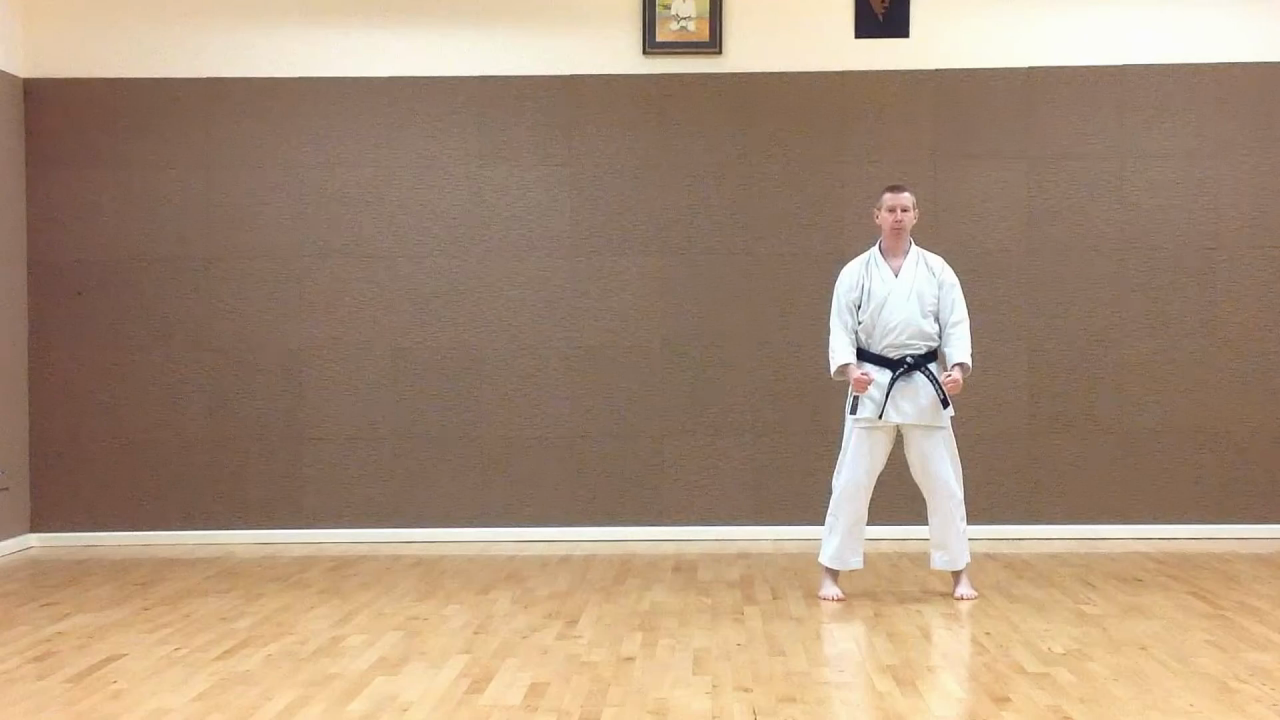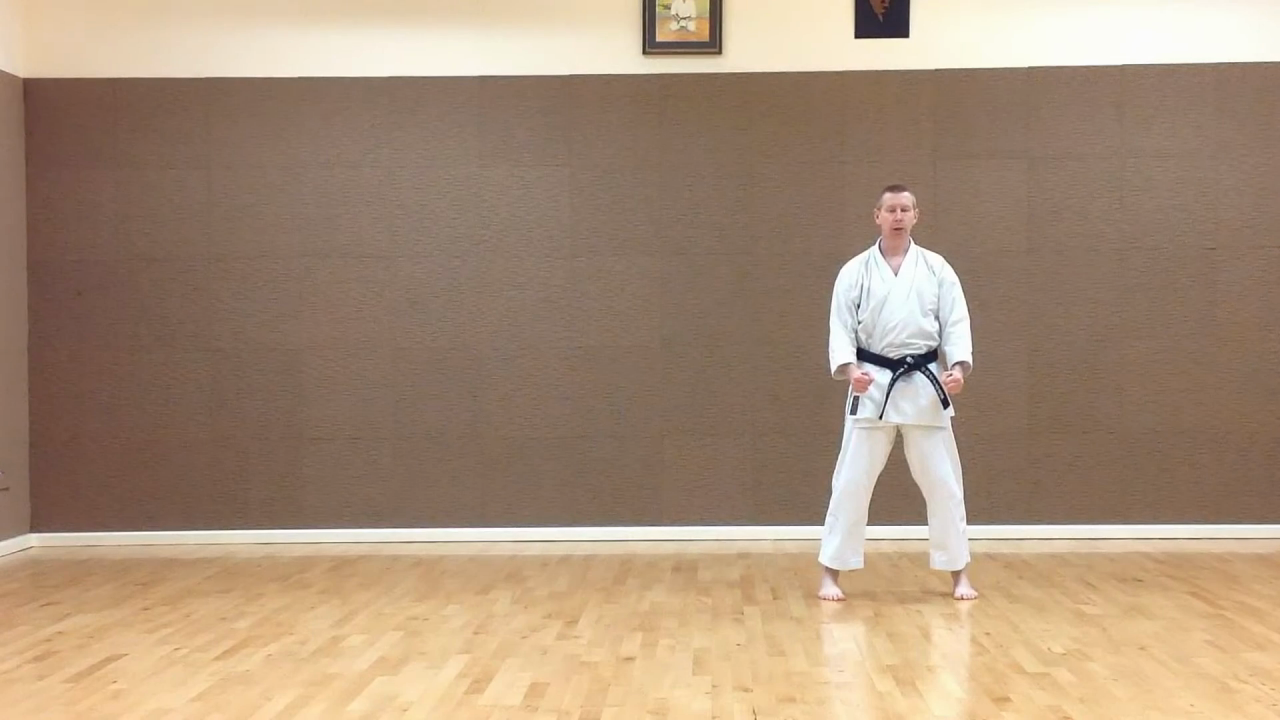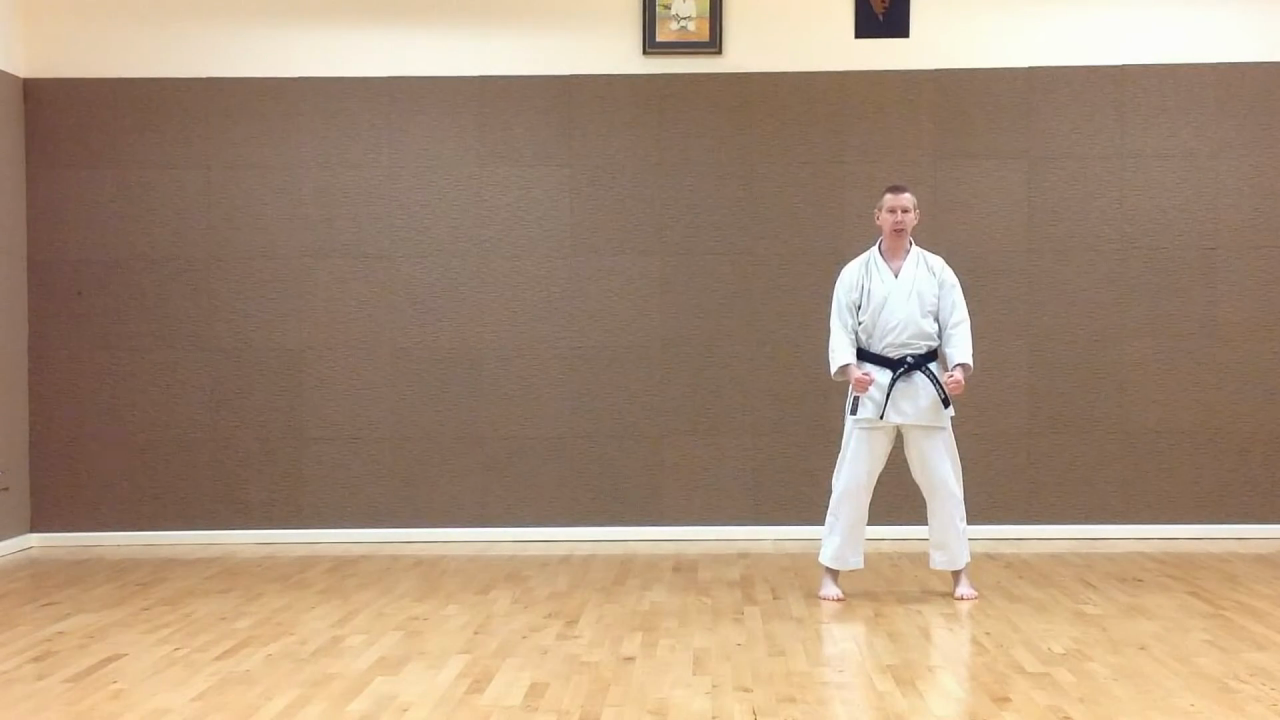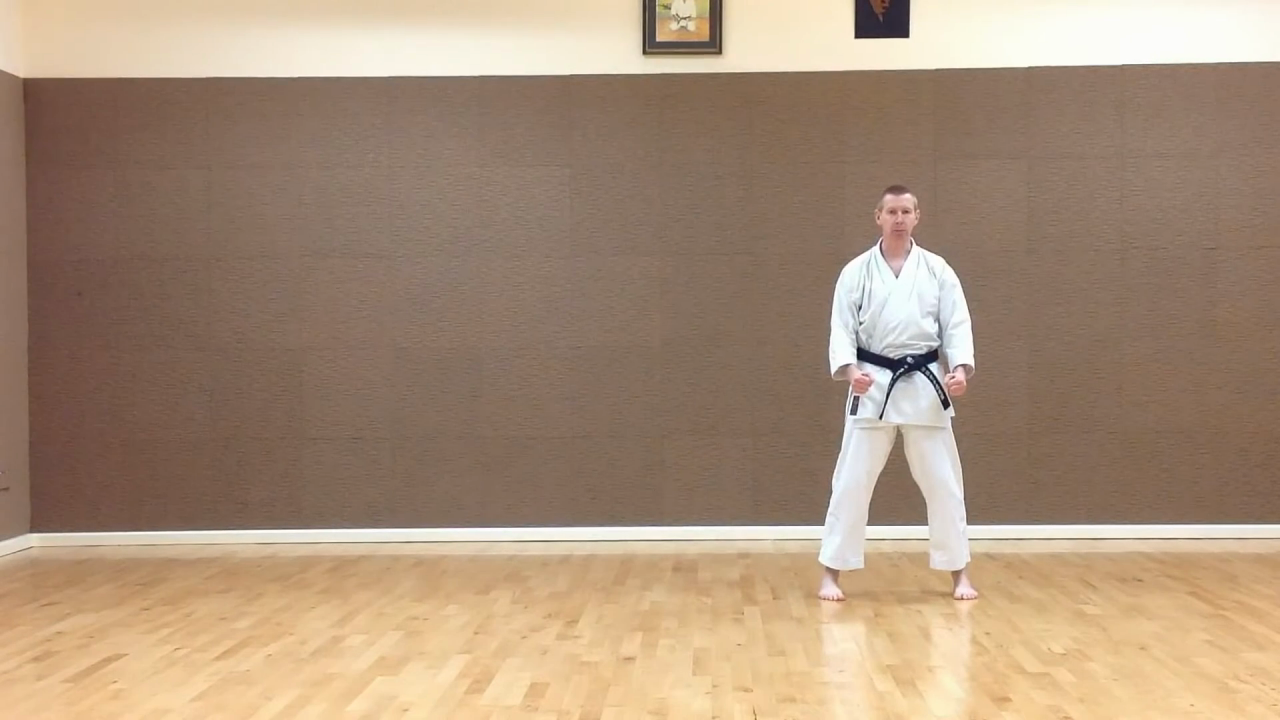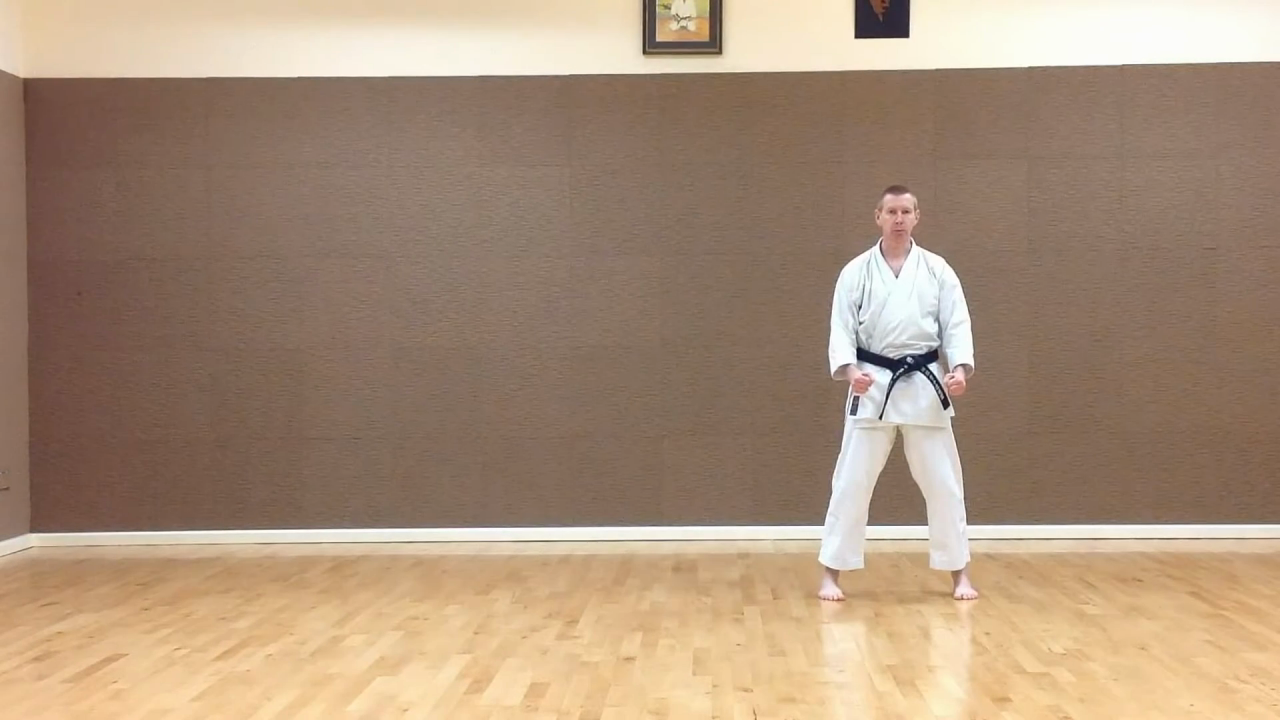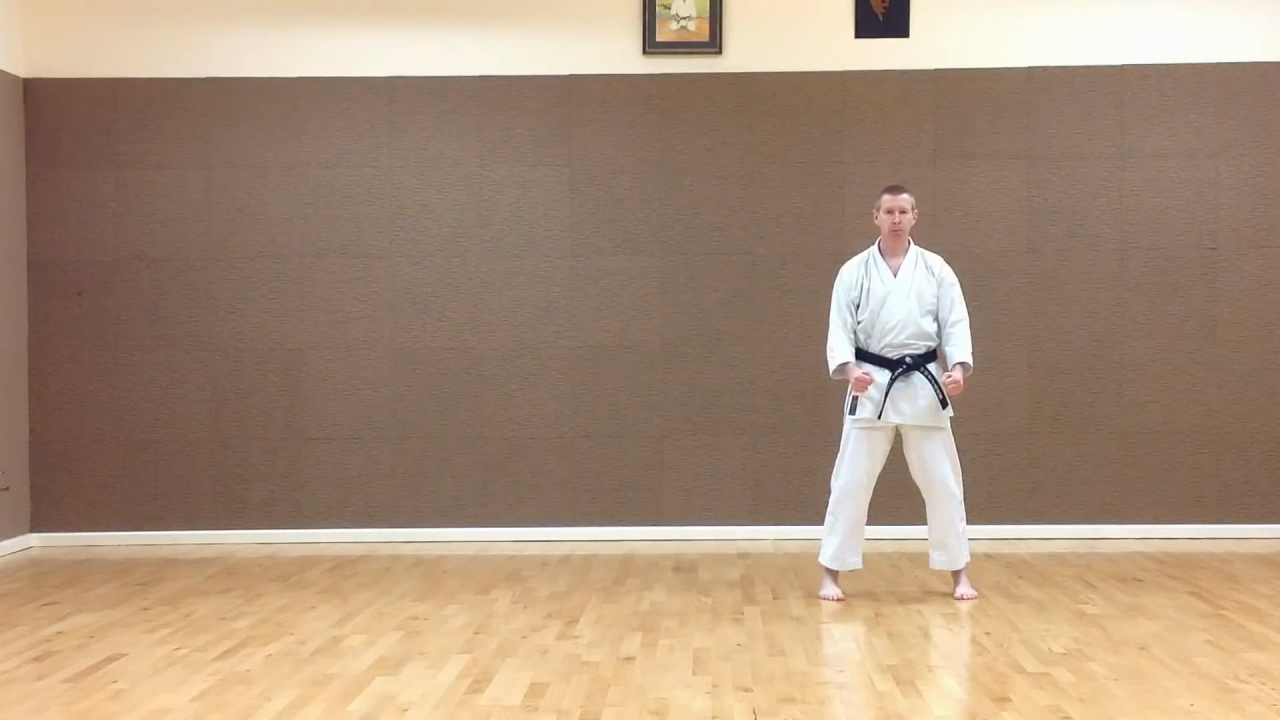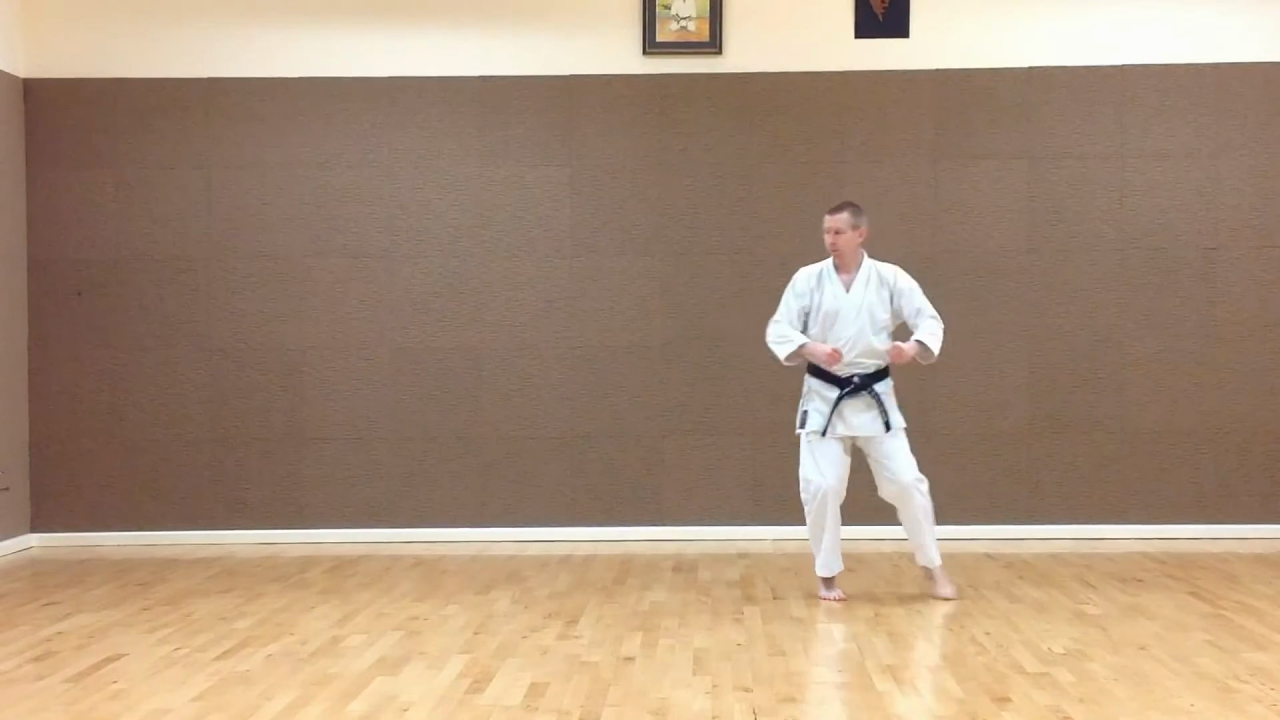
dt=0.7s
person 1, frame 1
left shoulder: (937, 269)
right shoulder: (856, 271)
left elbow: (956, 324)
right elbow: (841, 329)
left wrist: (957, 368)
right wrist: (849, 370)
left hip: (924, 385)
right hip: (873, 386)
left knee: (944, 483)
right knee: (852, 481)
left ankle: (959, 573)
right ankle: (831, 573)
person 1, frame 2
left shoulder: (936, 268)
right shoulder: (855, 270)
left elbow: (956, 323)
right elbow: (841, 328)
left wrist: (958, 366)
right wrist: (849, 369)
left hip: (925, 385)
right hip: (872, 385)
left knee: (943, 483)
right knee: (852, 482)
left ankle: (959, 573)
right ankle: (831, 573)
person 1, frame 3
left shoulder: (936, 269)
right shoulder: (856, 272)
left elbow: (956, 324)
right elbow: (841, 329)
left wrist: (959, 368)
right wrist: (850, 370)
left hip: (925, 385)
right hip: (873, 385)
left knee: (944, 483)
right knee: (851, 482)
left ankle: (959, 573)
right ankle: (831, 573)
person 1, frame 4
left shoulder: (937, 269)
right shoulder: (856, 271)
left elbow: (956, 324)
right elbow: (841, 329)
left wrist: (961, 368)
right wrist: (850, 370)
left hip: (925, 386)
right hip: (872, 386)
left knee: (944, 483)
right knee: (851, 482)
left ankle: (959, 573)
right ankle: (831, 573)
person 1, frame 5
left shoulder: (937, 269)
right shoulder: (856, 271)
left elbow: (956, 325)
right elbow: (842, 329)
left wrist: (960, 368)
right wrist: (850, 370)
left hip: (924, 385)
right hip: (873, 385)
left knee: (943, 483)
right knee: (852, 482)
left ankle: (959, 573)
right ankle: (831, 573)
person 1, frame 6
left shoulder: (935, 268)
right shoulder: (855, 270)
left elbow: (955, 324)
right elbow: (839, 328)
left wrist: (958, 367)
right wrist: (849, 369)
left hip: (924, 384)
right hip: (871, 384)
left knee: (942, 482)
right knee: (851, 481)
left ankle: (959, 573)
right ankle: (831, 573)
person 1, frame 7
left shoulder: (890, 278)
right shoulder: (808, 279)
left elbow: (930, 321)
right elbow: (778, 330)
left wrist: (913, 348)
right wrist: (812, 349)
left hip: (875, 397)
right hip: (824, 397)
left knee: (905, 481)
right knee: (821, 487)
left ankle: (932, 566)
right ankle: (828, 575)
